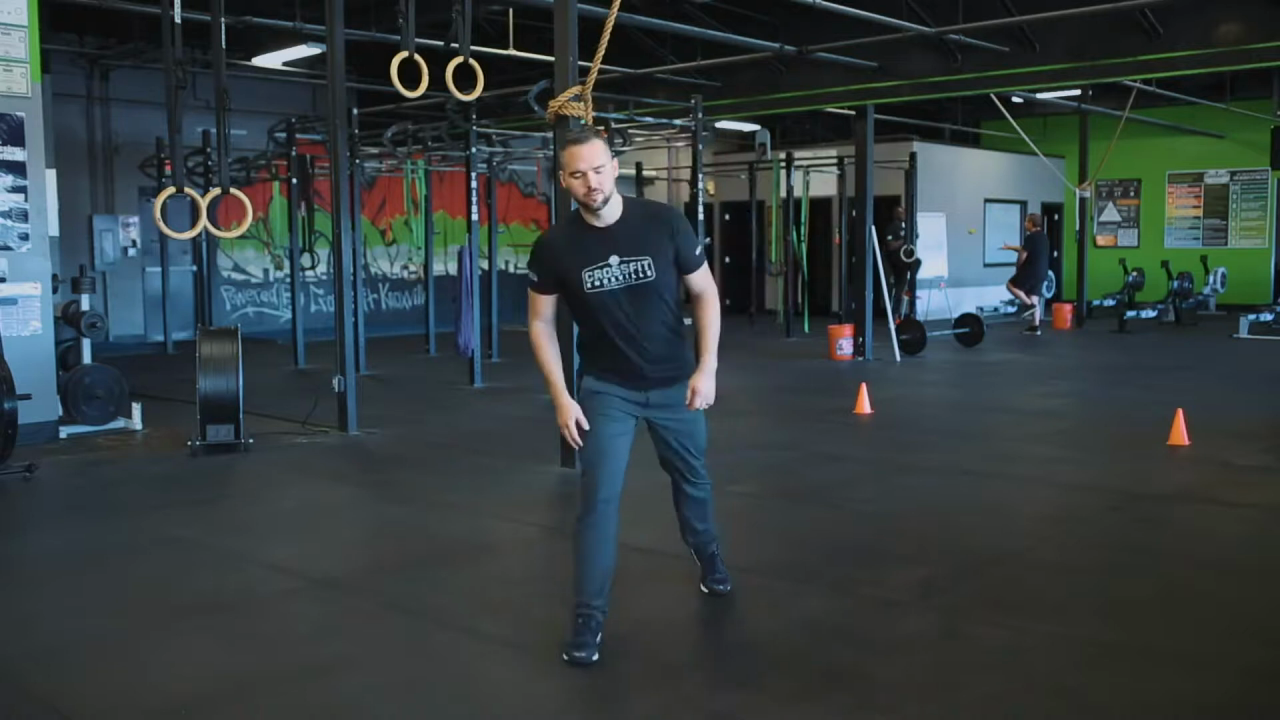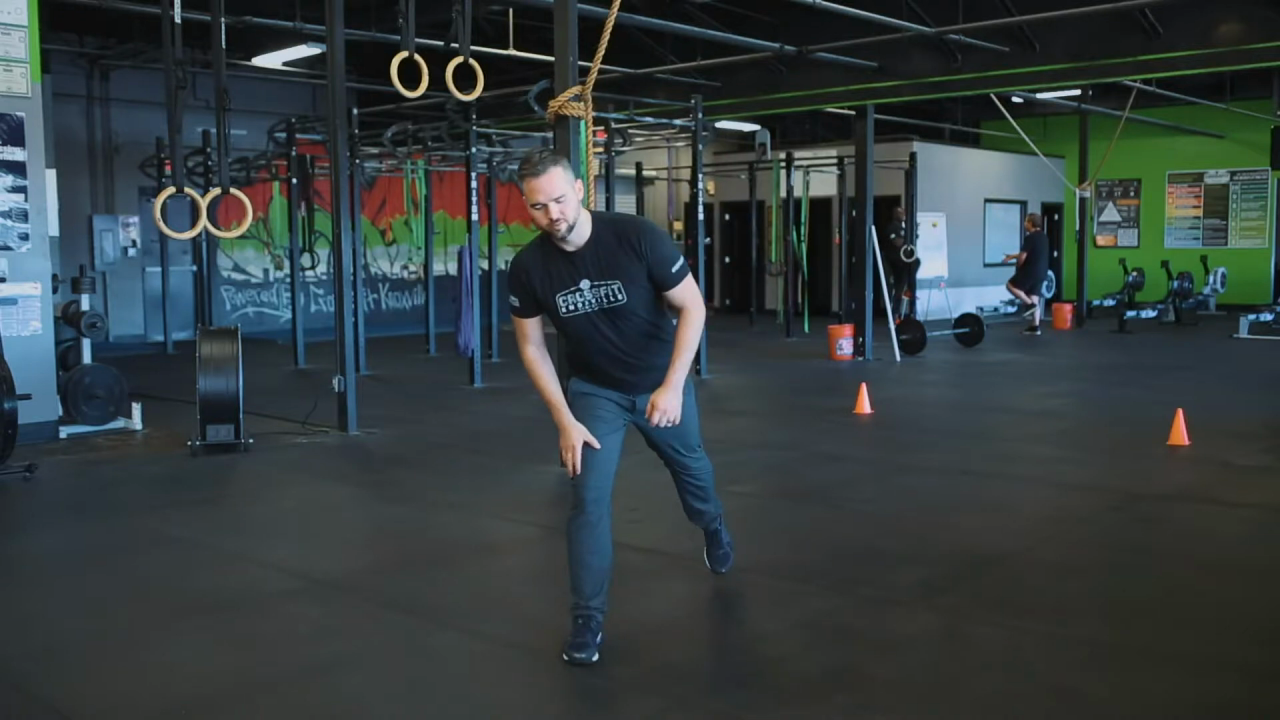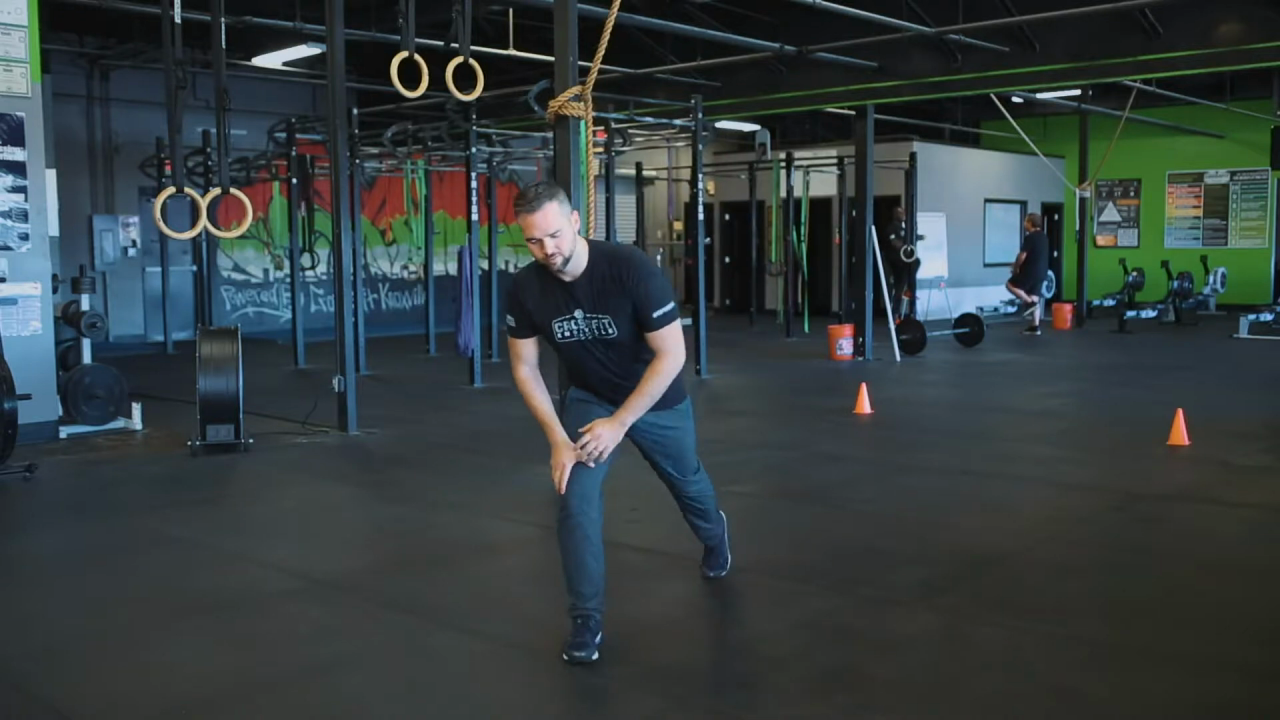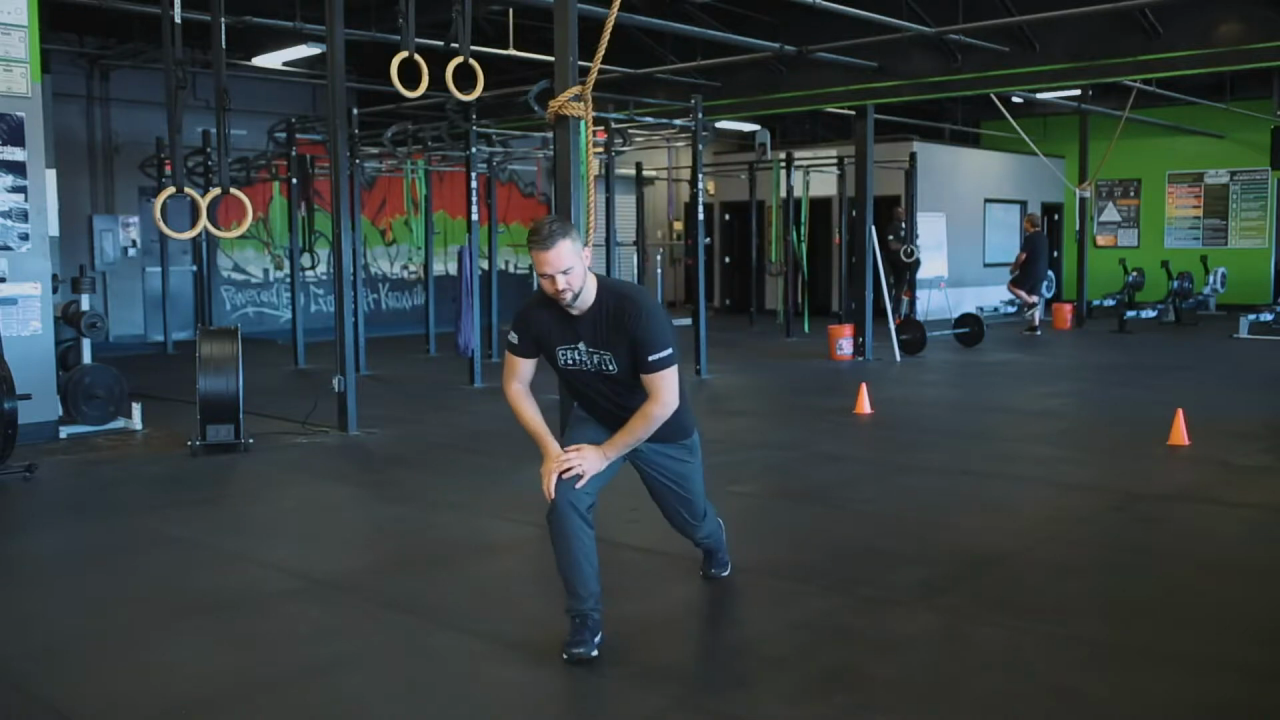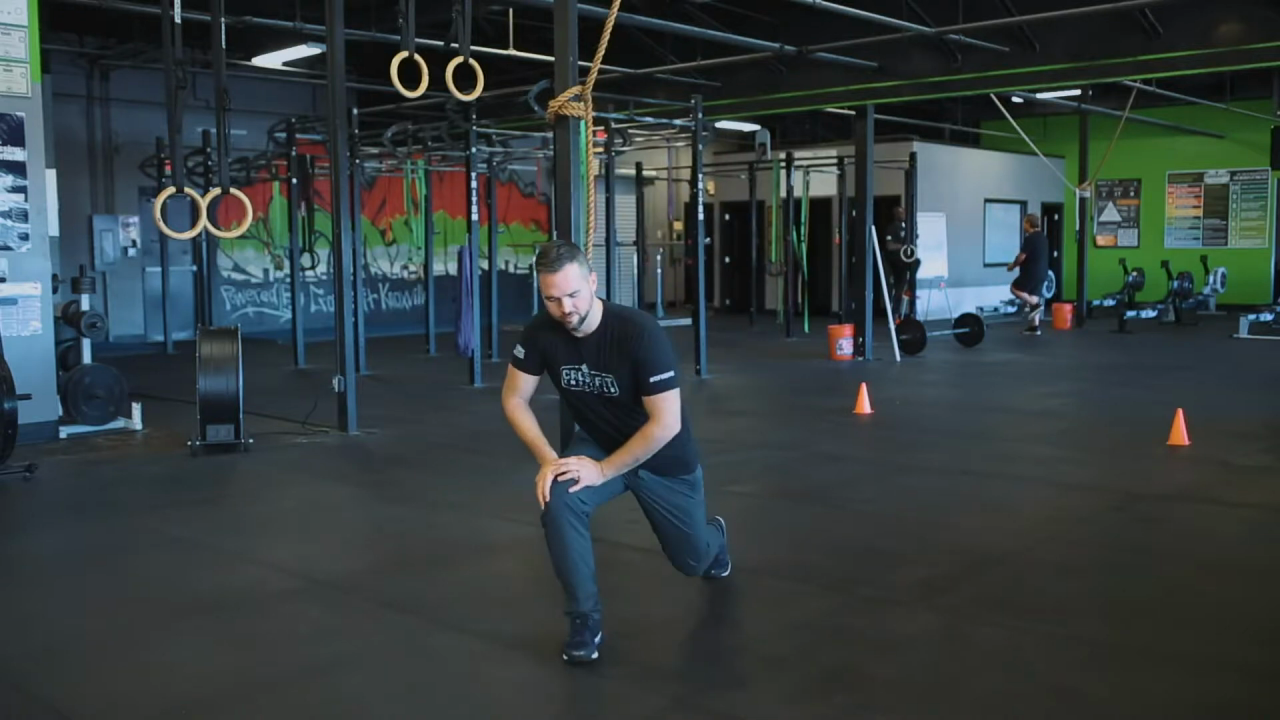
dt=0.2s
person 1, frame 1
left shoulder: (664, 222)
right shoulder: (554, 245)
left elbow: (705, 293)
right elbow: (541, 322)
left wrist: (707, 367)
right wrist: (561, 397)
left hip: (672, 383)
right hip: (606, 388)
left knee: (691, 476)
right knee: (599, 496)
left ankle: (706, 551)
right ankle: (588, 615)
person 1, frame 2
left shoulder: (637, 236)
right shoulder: (528, 267)
left elbow: (692, 306)
right elbow: (531, 345)
left wrist: (673, 385)
right wrist: (564, 419)
left hip: (660, 385)
right hip: (594, 389)
left knee: (689, 464)
right knee: (589, 498)
left ankle: (713, 526)
right ankle: (587, 616)
person 1, frame 3
left shoulder: (631, 268)
right shoulder: (525, 289)
left elbow: (672, 352)
right elbow: (524, 368)
left wrist: (620, 423)
right wrist: (558, 438)
left hip: (658, 399)
right hip: (589, 399)
left knee: (687, 482)
right knee: (576, 500)
left ankle: (714, 537)
right ankle: (586, 618)
person 1, frame 4
left shoulder: (636, 308)
right shoulder: (534, 314)
left elbow: (665, 400)
right elbow: (516, 385)
left wrist: (605, 455)
right wrist: (550, 450)
left hip: (662, 427)
right hip: (594, 420)
left knee: (690, 522)
right knee: (564, 500)
left ankle: (713, 538)
right ankle: (585, 617)
person 1, frame 5
left shoulder: (640, 333)
right shoulder: (541, 332)
left elbow: (667, 424)
right elbow: (514, 399)
left wrist: (603, 471)
right wrist: (548, 459)
left hip: (663, 456)
right hip: (598, 442)
left knee: (691, 558)
right knee: (558, 502)
left ankle: (714, 538)
right ankle: (585, 618)
